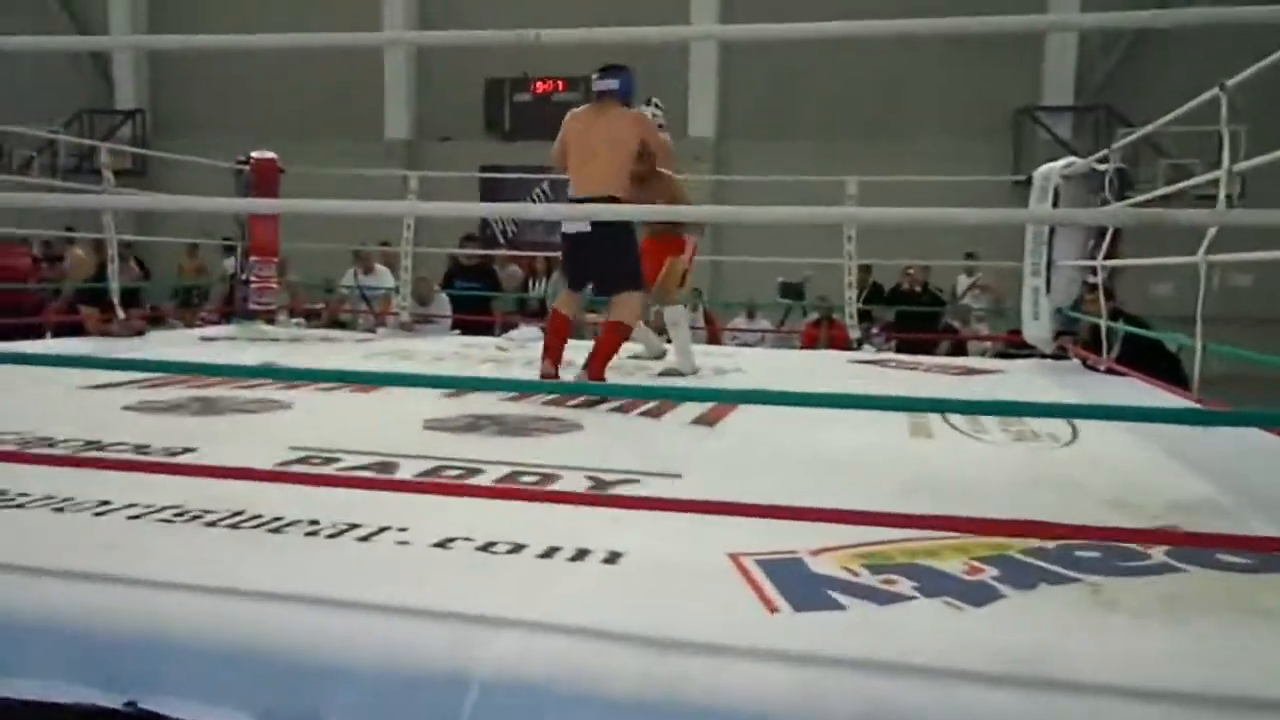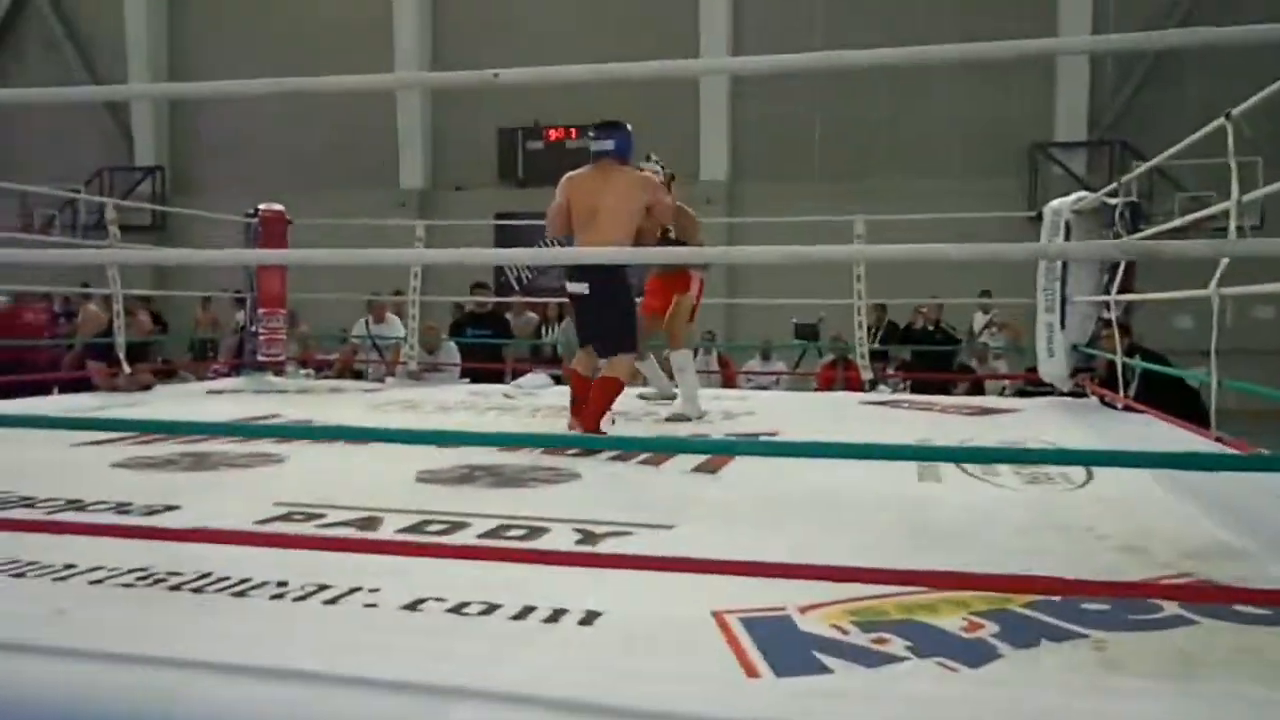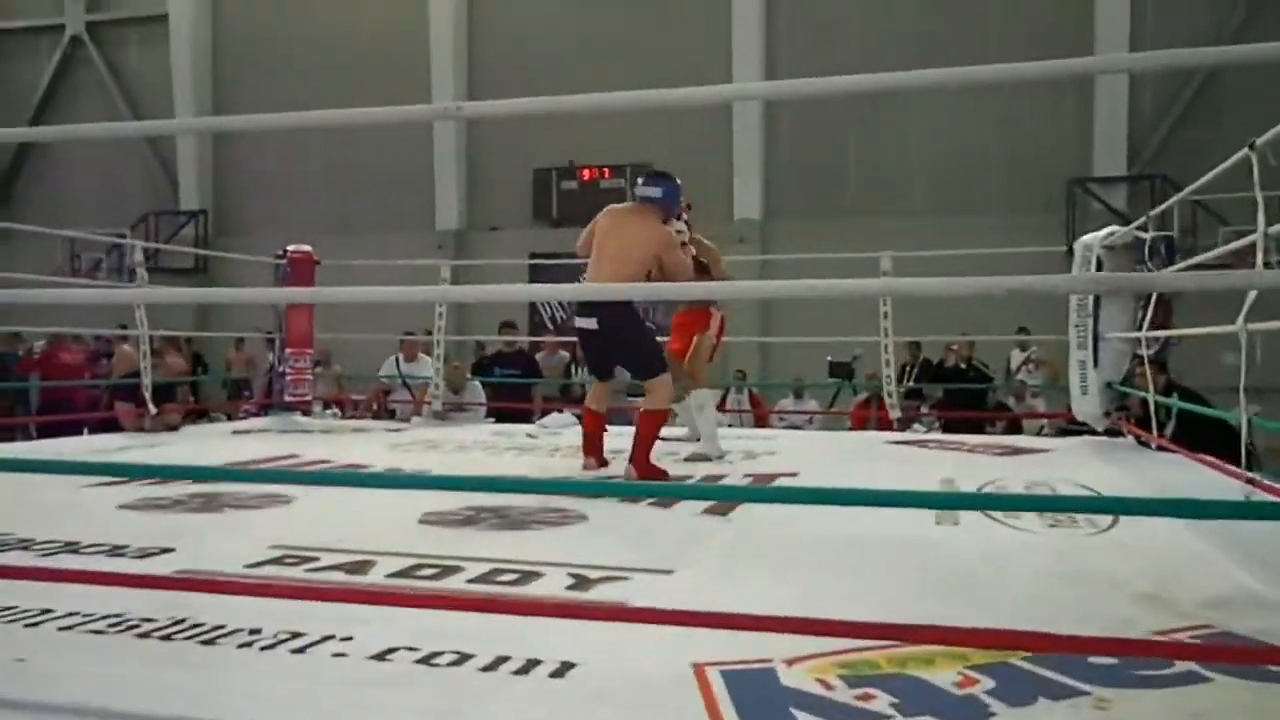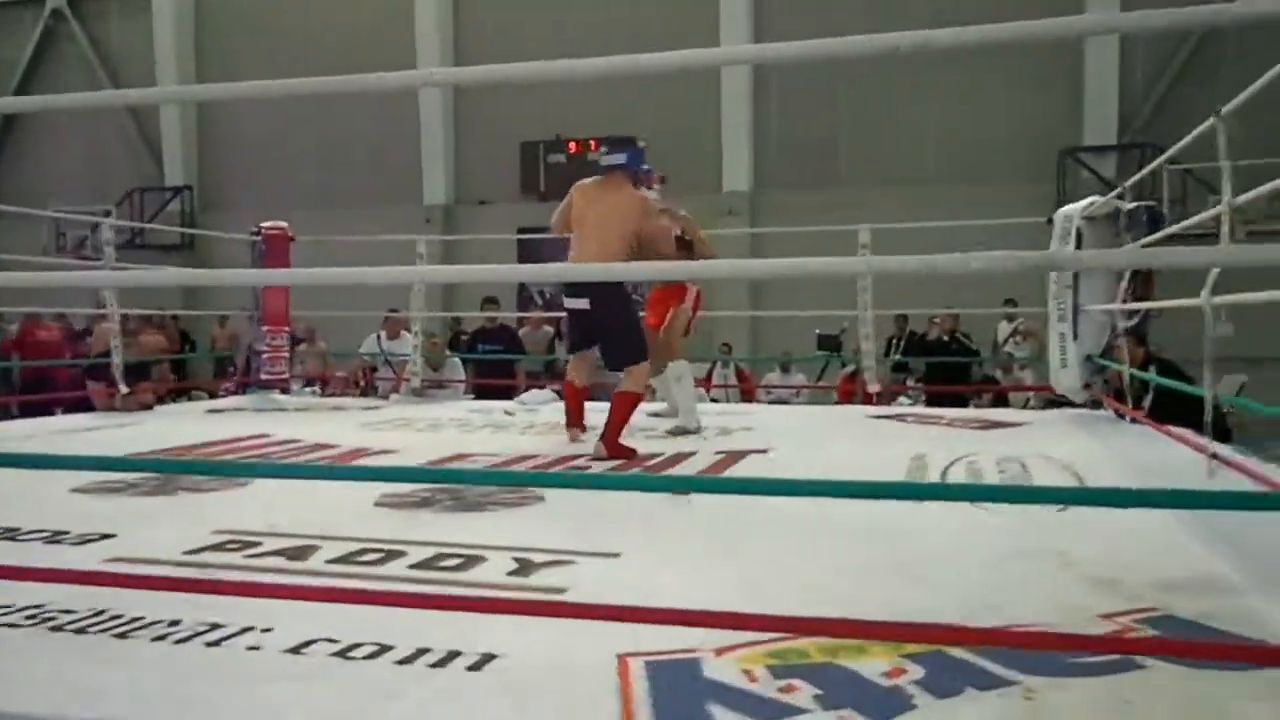
dt=0.2s
person 1, frame 1
left shoulder: (573, 118)
right shoulder: (637, 121)
left elbow: (557, 164)
right elbow: (660, 151)
left hip: (574, 216)
right hip: (608, 216)
left knee: (572, 290)
right knee: (630, 299)
left ankle: (550, 361)
right ankle: (593, 372)
person 1, frame 2
left shoulder: (572, 181)
right shoulder: (643, 182)
left elbow: (553, 230)
right elbow: (668, 217)
left hip: (577, 276)
right hip: (609, 276)
left knee: (591, 347)
right knee: (622, 358)
left ankle: (581, 414)
right ankle: (590, 424)
person 1, frame 3
left shoulder: (609, 213)
right shoulder: (661, 235)
left elbow: (582, 249)
right elbow: (685, 277)
right wrist: (680, 248)
left hip: (586, 309)
right hip: (616, 310)
left knee: (603, 383)
right knee: (661, 384)
left ankle: (592, 453)
right ankle: (639, 463)
person 1, frame 4
left shoulder: (581, 189)
right shoulder: (640, 202)
left elbow: (557, 226)
right elbow: (666, 246)
left hip: (575, 287)
right hip: (607, 289)
left knee: (582, 355)
right knee: (638, 369)
left ankle: (575, 424)
right ankle: (608, 442)
person 2, frame 1
left shoulder: (668, 183)
left hip: (678, 242)
right hip: (652, 244)
left knee: (664, 288)
left ankle: (685, 359)
right ankle: (653, 346)
person 2, frame 2
left shoulder: (683, 216)
left wrist: (678, 246)
left hip: (685, 279)
right hip: (659, 279)
left knee: (672, 330)
left ankle: (691, 405)
right ankle: (663, 388)
person 2, frame 3
left shoulder: (702, 248)
left elbow: (726, 283)
left wrist: (701, 270)
left hip: (707, 316)
right hip: (684, 316)
left knee: (693, 370)
right knee: (669, 378)
left ankle: (711, 445)
right ankle: (696, 430)
person 2, frame 4
left shoulder: (678, 218)
left elbow: (708, 254)
left wrist: (686, 245)
left hip: (683, 291)
right hip: (659, 293)
left knee: (668, 342)
right knee: (647, 354)
left ankle: (689, 416)
right ankle: (676, 406)
